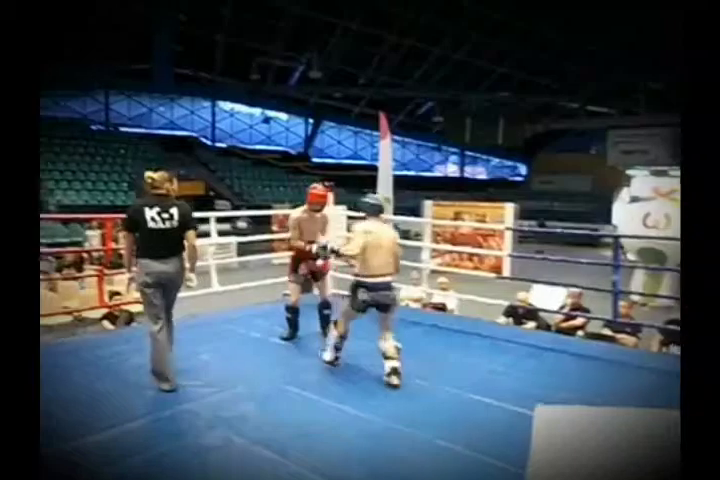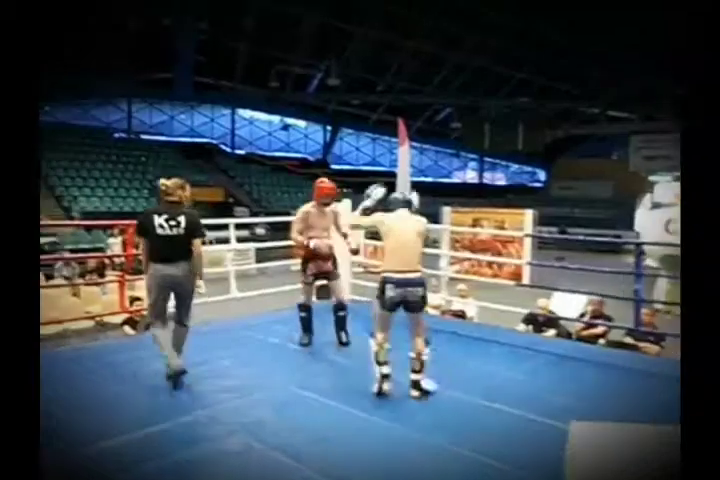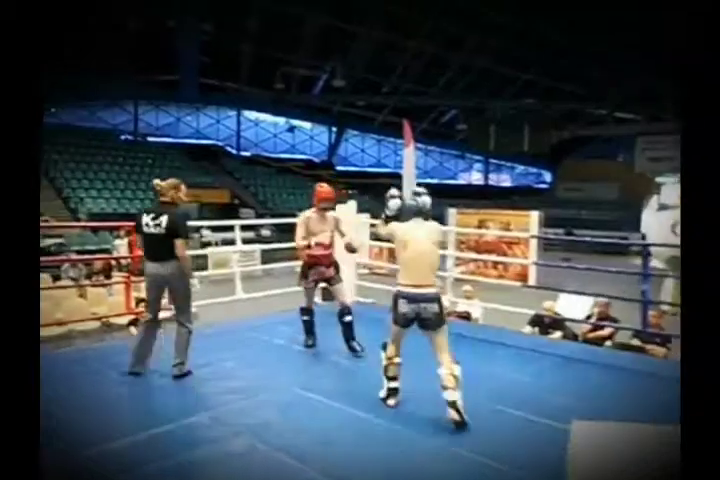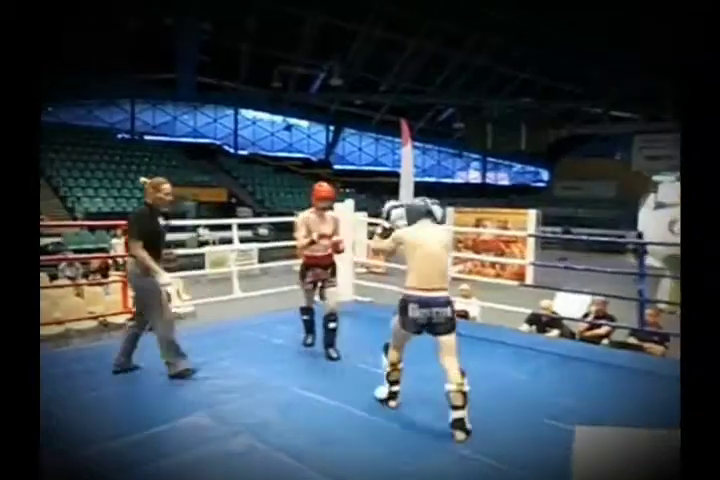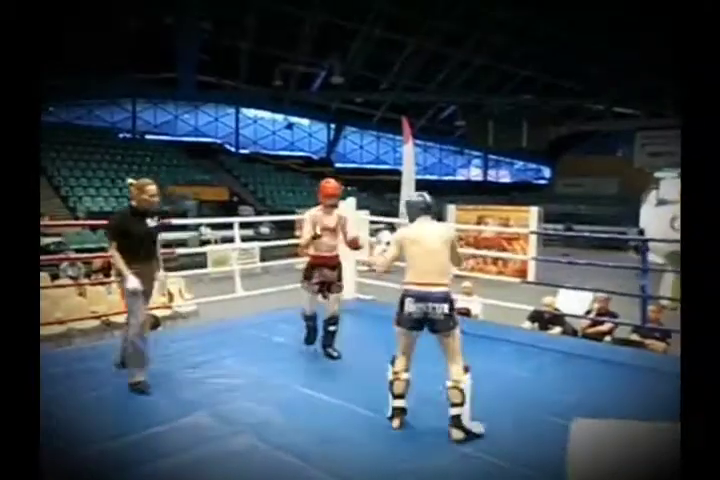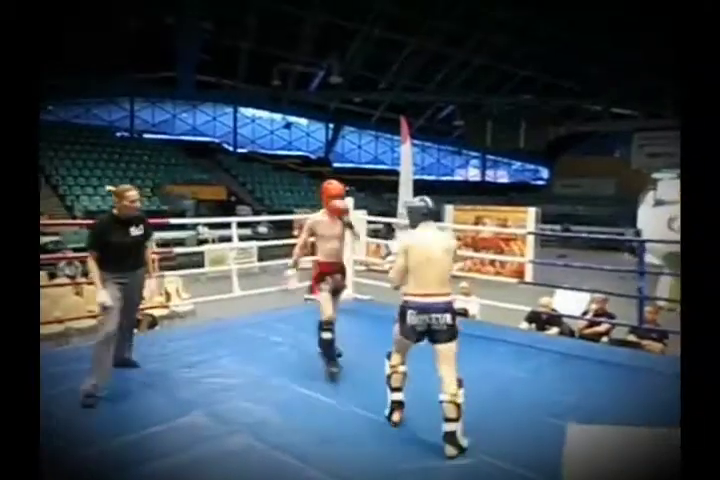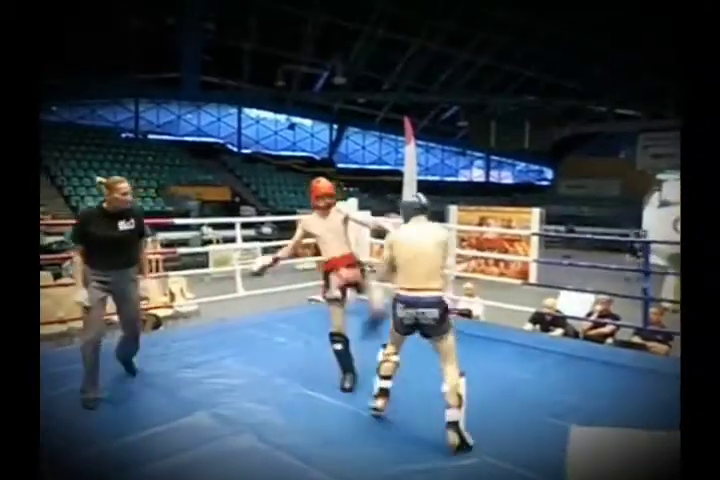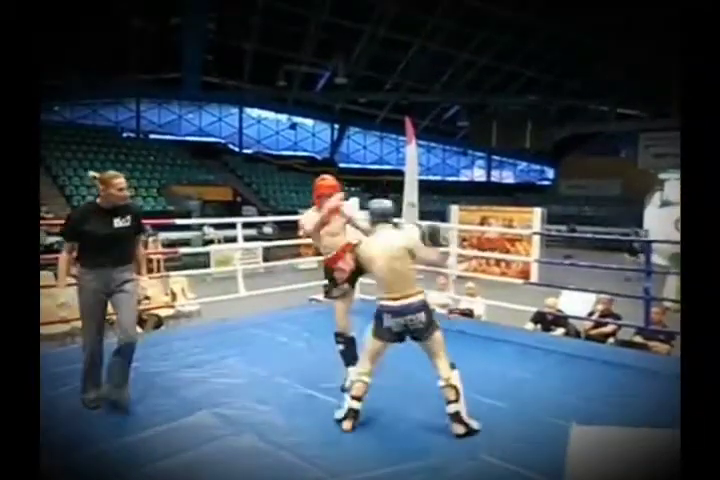
dt=0.2s
person 1, frame 1
left shoulder: (361, 227)
right shoulder: (392, 232)
left elbow: (354, 251)
right elbow: (396, 267)
left wrist: (336, 249)
left hip: (364, 286)
right hip: (386, 287)
left knee: (344, 320)
right knee: (387, 331)
left ankle: (332, 354)
right ankle: (394, 372)
person 1, frame 2
left shoulder: (383, 219)
right shoulder: (421, 222)
left elbow: (355, 221)
left wrist: (368, 202)
right wrist: (413, 210)
left hip: (391, 283)
right hip: (415, 283)
left knee: (382, 333)
right knee: (418, 335)
left ankle: (384, 380)
right ankle: (417, 383)
person 1, frame 3
left shoulder: (397, 229)
right shoulder: (436, 229)
left elbow: (380, 230)
left wrist: (390, 212)
right wrist: (426, 211)
left hip: (405, 297)
right hip: (430, 298)
left knee: (392, 345)
right knee: (444, 356)
left ankle: (391, 392)
right ankle: (454, 407)
person 1, frame 4
left shoulder: (404, 233)
right shoulder: (445, 233)
left elbow: (376, 246)
left wrist: (388, 224)
right wrist: (437, 221)
left hip: (413, 301)
right hip: (441, 303)
left knee: (394, 348)
right knee: (451, 365)
left ankle: (391, 394)
right ankle: (459, 423)
person 1, frame 5
left shoulder: (403, 233)
right shoulder: (447, 230)
left elbow: (382, 266)
right elbow: (457, 263)
left wrist: (375, 258)
left hip: (412, 298)
right hip: (440, 300)
left knee: (402, 359)
right knee: (456, 363)
left ankle: (397, 413)
right ankle: (459, 422)
person 1, frame 6
left shoulder: (406, 240)
right shoulder: (449, 240)
left elbow: (395, 282)
left wrist: (393, 262)
left hip: (413, 309)
right hip: (442, 310)
left knee: (397, 354)
right knee: (448, 375)
left ankle: (396, 408)
right ankle: (452, 438)
person 1, frame 7
left shoulder: (395, 235)
right shoulder: (441, 234)
left elbow: (384, 275)
left hip: (404, 303)
right hip: (433, 304)
left knee: (392, 347)
right knee: (450, 368)
left ankle: (381, 397)
right ankle: (455, 429)
person 1, frame 8
left shoulder: (364, 248)
right shoulder: (405, 237)
right elbow: (437, 260)
left hip: (388, 312)
right hip: (417, 308)
left knee: (365, 362)
right knee: (442, 362)
left ankle: (349, 415)
right ankle: (459, 420)
person 2, frame 1
left shoulder: (137, 209)
right shoulder: (182, 208)
left elbow: (129, 244)
right elbow: (192, 244)
left wrist: (129, 270)
right wrist: (191, 270)
left hip: (147, 268)
right hip: (174, 267)
left knee: (157, 322)
right knee: (166, 316)
left ankle: (166, 378)
right ankle: (163, 367)
person 2, frame 2
left shoulder: (148, 216)
right shoulder: (190, 216)
left elbow: (144, 250)
right elbow: (197, 251)
left wrist: (147, 273)
right wrist: (199, 276)
left hip: (158, 272)
right hip: (184, 271)
left knee: (158, 321)
right knee: (182, 320)
left ankle: (174, 363)
right ankle: (174, 365)
person 2, frame 3
left shoulder: (144, 215)
right shoulder: (176, 217)
left elbow: (142, 244)
right elbow: (181, 252)
right wrist: (190, 275)
left hip: (152, 269)
right hip: (174, 270)
left knee: (151, 318)
right knee: (183, 319)
left ankle: (137, 365)
right ankle: (179, 366)
person 2, frame 4
left shoulder: (151, 213)
right shoulder: (141, 216)
right elbow: (137, 250)
left wrist: (158, 271)
right wrist: (159, 272)
left hip: (142, 272)
right hip: (143, 272)
left knee: (142, 317)
right knee: (163, 318)
left ankle: (122, 361)
right ankle: (176, 365)
person 2, frame 5
left shoulder: (153, 214)
right shoulder: (122, 217)
right elbow: (112, 251)
left wrist: (159, 268)
right wrist: (128, 276)
left hip: (148, 270)
right hip: (132, 272)
left knee: (136, 317)
right knee: (138, 320)
left ankle: (126, 357)
right ankle: (137, 377)
person 2, frame 6
left shoulder: (140, 220)
right shoulder: (102, 224)
right elbow: (92, 259)
left wrist: (152, 276)
right wrist: (100, 289)
left hip: (135, 278)
right hip: (112, 280)
left knee: (128, 322)
right knee: (108, 329)
left ankle: (122, 356)
right ankle: (92, 388)
person 2, frame 7
left shoulder: (134, 215)
right shoulder: (88, 217)
left elbow: (140, 248)
right elbow: (79, 254)
left wrist: (145, 277)
right wrist: (80, 287)
left hip: (126, 277)
right hip: (96, 278)
left knee: (133, 329)
right knee: (92, 335)
left ankle: (125, 356)
right ankle: (89, 391)
person 2, frame 8
left shoulder: (131, 211)
right shoulder: (82, 214)
left elbow: (137, 246)
right elbow: (67, 252)
left wrist: (143, 276)
right wrist: (61, 287)
left hip: (124, 277)
right hip: (91, 279)
left knee: (128, 336)
right knee: (92, 339)
left ankle: (115, 391)
right ankle: (91, 391)
person 3, frame 1
left shoulder: (323, 216)
right shoulder: (296, 216)
left elbow: (324, 238)
right elbow: (294, 242)
right wrist: (313, 248)
left hip: (316, 258)
right hip: (300, 259)
left knee: (325, 296)
right knee: (293, 299)
left ankle: (326, 327)
right ankle: (292, 329)
person 3, frame 2
left shoulder: (333, 212)
right shoulder: (305, 211)
left elbow: (339, 228)
right elbow: (294, 236)
left wrist: (348, 239)
right wrist: (311, 243)
left hip: (328, 257)
right hip: (311, 258)
left knee: (340, 298)
right knee: (306, 298)
left ankle: (341, 331)
right ankle: (306, 332)
person 3, frame 3
left shoulder: (333, 218)
right shoulder: (305, 218)
left elbow: (342, 235)
right elbow: (298, 243)
left wrist: (348, 242)
right wrist: (314, 241)
left hip: (330, 262)
right hip: (312, 263)
left knee: (343, 302)
right knee: (308, 302)
left ankle: (351, 340)
right ankle: (310, 335)
person 3, frame 4
left shoulder: (333, 218)
right shoulder: (304, 218)
right elbow: (300, 245)
left wrist: (338, 245)
right wrist: (316, 237)
left hip: (328, 264)
right hip: (310, 264)
left knee: (331, 307)
right knee: (308, 303)
left ankle: (330, 345)
right ankle: (309, 333)
person 3, frame 5
left shoulder: (341, 217)
right shoulder: (311, 216)
left elbow: (348, 240)
right elbow: (303, 243)
left wrist: (354, 243)
right wrist: (319, 232)
left hip: (334, 265)
right hip: (316, 265)
left knee: (334, 310)
right knee: (309, 310)
left ankle: (328, 345)
right ankle: (311, 332)
person 3, frame 6
left shoulder: (343, 217)
right shoulder: (314, 220)
left elbow: (355, 235)
right elbow: (301, 245)
left wrist: (346, 221)
right wrist: (292, 269)
left hip: (339, 269)
right hip: (322, 271)
left knee: (331, 314)
right knee: (327, 316)
left ankle: (327, 346)
right ankle: (330, 361)
person 3, frame 7
left shoulder: (340, 213)
right shoulder: (307, 222)
left elbow: (363, 221)
right elbow: (292, 246)
left wrist: (379, 226)
right wrist: (273, 259)
left hip: (350, 262)
right hip: (332, 270)
right knee: (338, 326)
right ankle: (348, 372)
person 3, frame 8
left shoulder: (343, 211)
right shoulder: (309, 216)
left elbow: (362, 228)
right elbow: (309, 231)
right wrist: (327, 213)
left hip: (352, 256)
right hip: (335, 267)
right knee: (342, 327)
right ankle: (352, 370)
